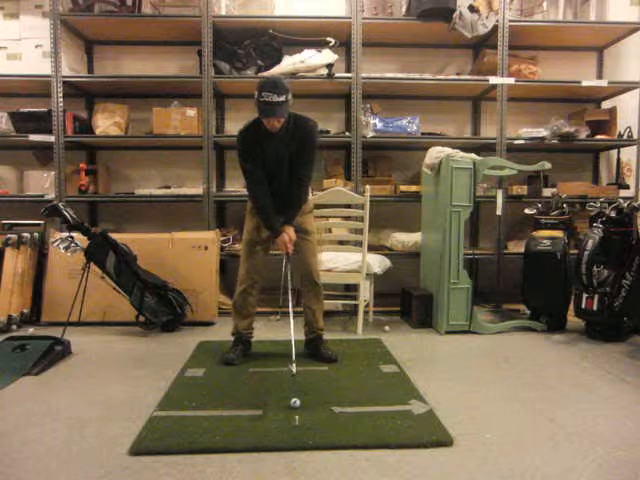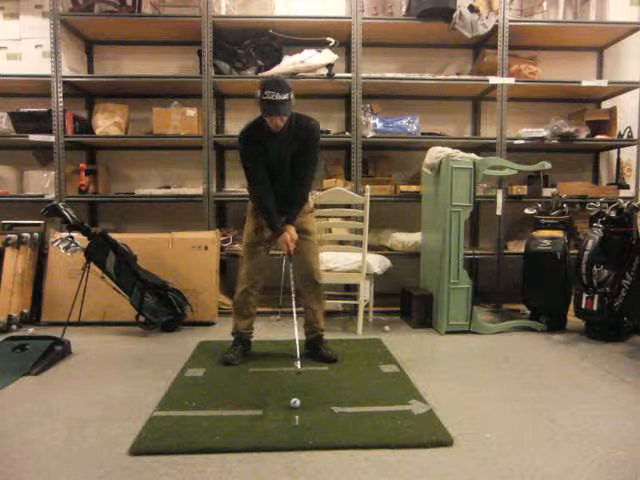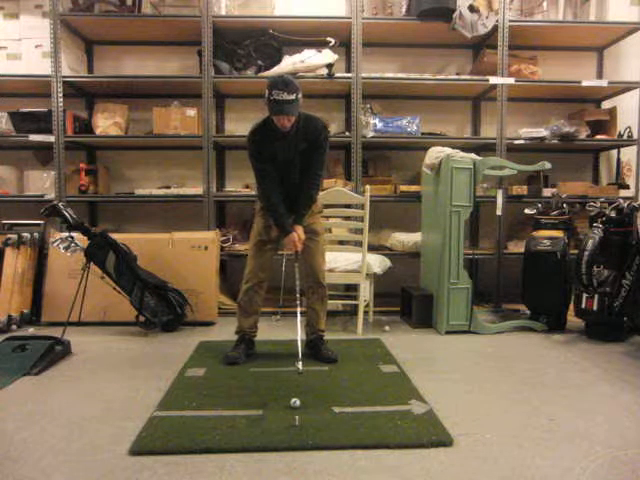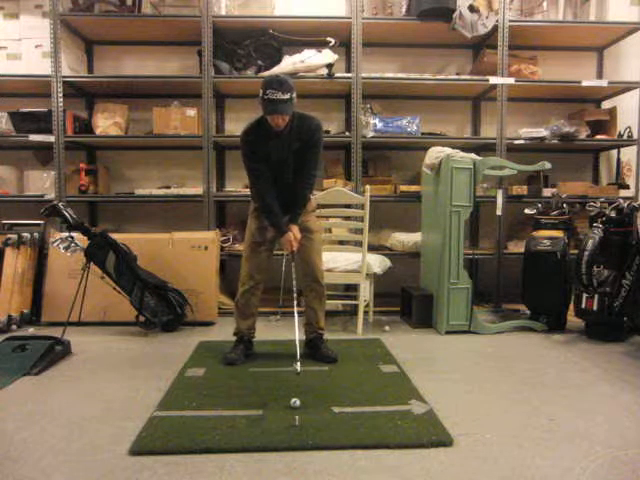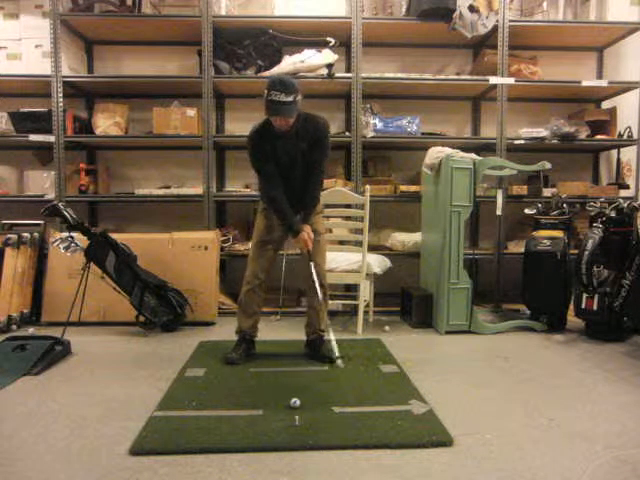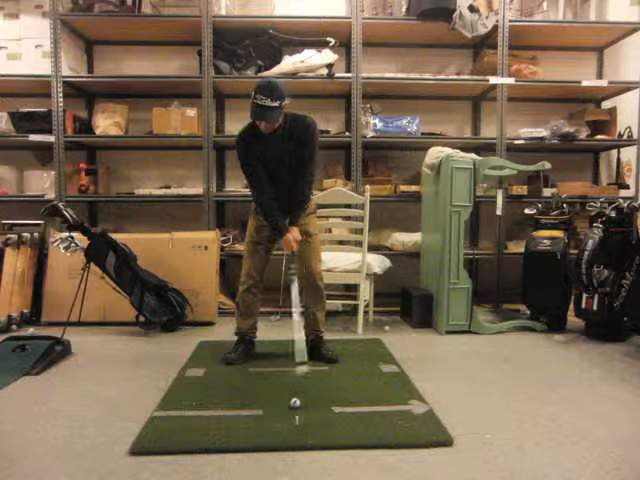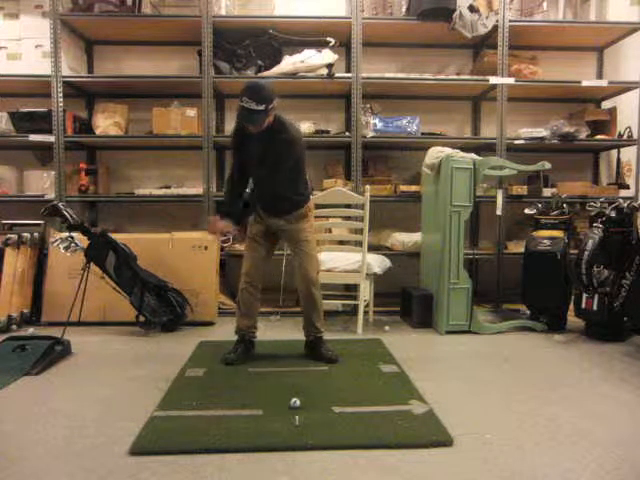
dt=0.3s
person 1, frame 1
left shoulder: (306, 129)
right shoulder: (247, 136)
left elbow: (302, 179)
right elbow: (256, 187)
left wrist: (289, 223)
right wrist: (276, 229)
left hip: (298, 207)
right hip: (261, 209)
left knee: (310, 274)
right knee: (249, 274)
left ankle: (314, 338)
right ankle: (242, 338)
person 1, frame 2
left shoulder: (309, 128)
right shoulder: (249, 135)
left elbow: (305, 179)
right elbow: (258, 186)
left wrist: (291, 222)
right wrist: (277, 228)
left hip: (299, 207)
right hip: (262, 209)
left knee: (310, 273)
right knee: (249, 274)
left ankle: (315, 338)
right ankle: (241, 338)
person 1, frame 3
left shoulder: (317, 129)
right shoulder: (258, 135)
left elbow: (313, 179)
right elbow: (267, 186)
left wrist: (299, 222)
right wrist: (285, 228)
left hip: (307, 208)
right hip: (270, 209)
left knee: (316, 275)
right knee: (255, 273)
left ankle: (315, 338)
right ankle: (245, 337)
person 1, frame 4
left shoulder: (311, 128)
right shoulder: (251, 135)
left elbow: (307, 178)
right elbow: (261, 185)
left wrist: (294, 222)
right wrist: (280, 227)
left hip: (301, 208)
right hip: (264, 210)
left knee: (313, 273)
right knee: (251, 274)
left ankle: (315, 338)
right ankle: (243, 339)
person 1, frame 5
left shoulder: (317, 127)
right shoulder: (258, 137)
left elbow: (315, 177)
right elbow: (272, 187)
left wrist: (306, 221)
right wrist: (294, 229)
left hip: (309, 209)
right hip: (273, 210)
left knee: (317, 275)
right knee: (255, 274)
left ankle: (316, 339)
right ankle: (245, 338)
person 1, frame 6
left shoulder: (305, 127)
right shoulder: (246, 139)
left elbow: (304, 178)
right elbow: (260, 188)
left wrist: (295, 223)
right wrist: (280, 230)
left hip: (300, 210)
right hip: (264, 212)
left knee: (312, 275)
right knee: (250, 276)
left ankle: (315, 339)
right ankle: (245, 339)
person 1, frame 7
left shoulder: (288, 137)
right shoulder: (241, 132)
left elbow: (268, 186)
right elbow: (238, 177)
left wrist: (234, 219)
right wrist: (225, 213)
left hip: (295, 213)
right hip: (262, 213)
left knee: (308, 277)
right knee: (250, 275)
left ankle: (315, 340)
right ankle: (246, 339)
